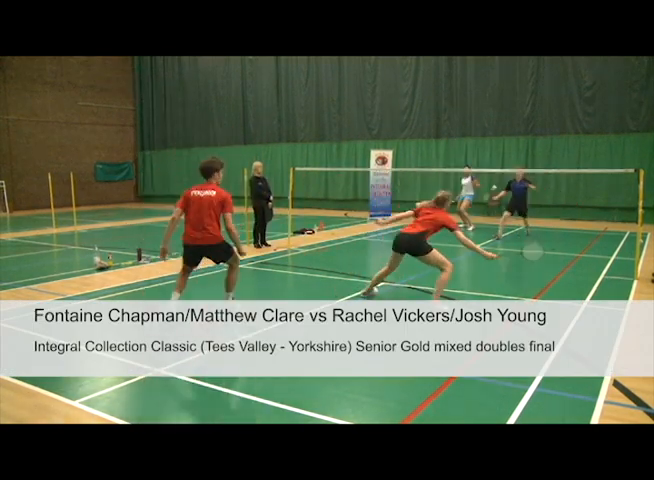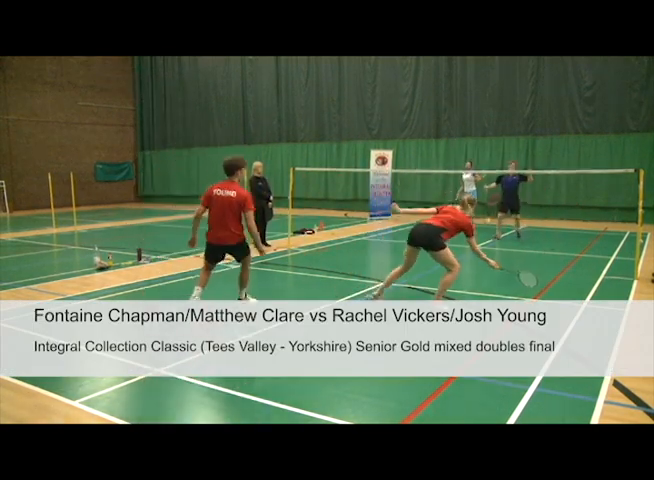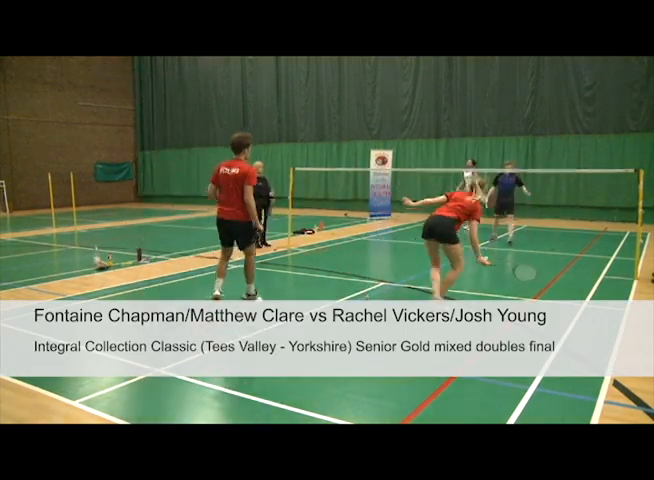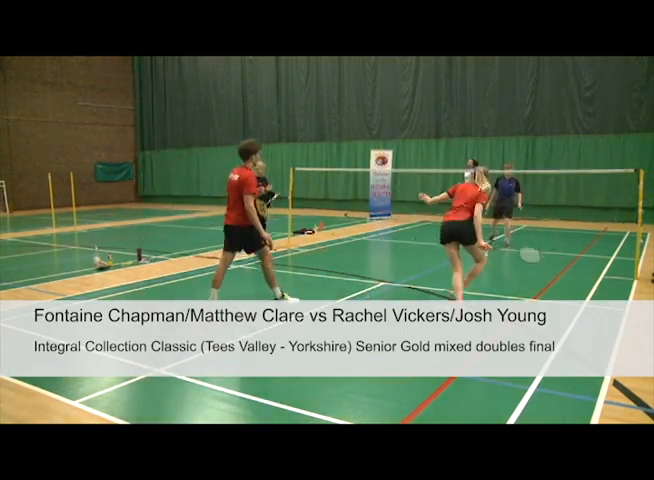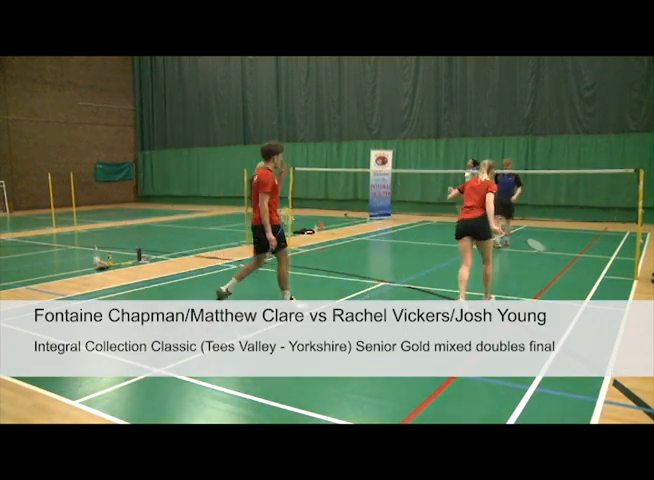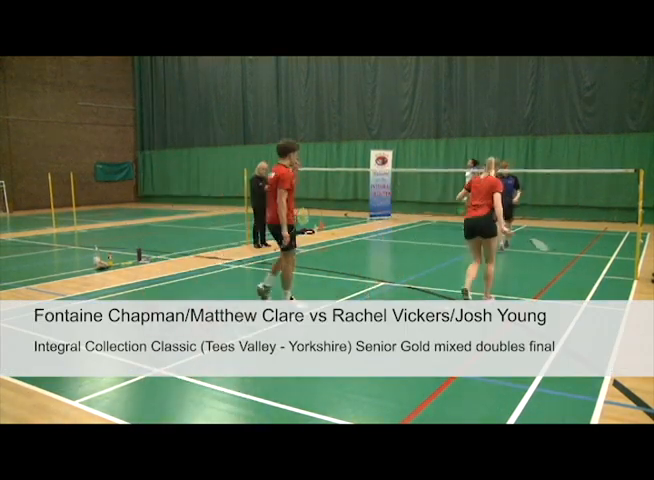
dt=0.2s
person 1, frame 1
left shoulder: (189, 193)
right shoulder: (223, 195)
left elbow: (174, 218)
right elbow: (229, 226)
left wrist: (165, 244)
right wrist: (240, 247)
left hip: (191, 242)
right hip: (213, 241)
left knee: (185, 271)
right knee: (234, 263)
right ankle: (229, 301)
person 1, frame 2
left shoulder: (212, 190)
right shoulder: (244, 195)
left elbow: (197, 214)
right elbow: (250, 224)
left wrist: (193, 235)
right wrist: (259, 245)
left hip: (213, 239)
right hip: (235, 240)
left knee: (207, 268)
right knee: (246, 262)
left ankle: (195, 298)
right ankle: (242, 297)
person 1, frame 3
left shoulder: (221, 167)
right shoulder: (248, 170)
left elbow: (210, 193)
right elbow: (248, 199)
right wrist: (257, 222)
left hip: (222, 218)
right hip: (241, 219)
left knee: (225, 255)
right knee: (250, 254)
left ankle: (217, 291)
right ankle: (250, 293)
person 1, frame 4
left shoulder: (234, 173)
right shoulder: (249, 177)
right elbow: (248, 206)
left wrist: (255, 191)
right wrist: (262, 231)
left hip: (230, 224)
right hip: (244, 225)
left knee: (225, 262)
right knee: (267, 258)
left ankle: (212, 301)
right ankle: (279, 296)
person 1, frame 5
left shoulder: (262, 174)
right shoulder: (268, 176)
right elbow: (263, 204)
right wrist: (269, 232)
left hip: (258, 224)
right hip: (269, 224)
left knee: (258, 261)
right knee: (284, 260)
left ankle: (226, 289)
right ankle: (287, 299)
person 1, frame 6
left shoulder: (275, 170)
right shoulder: (285, 173)
right elbow: (281, 201)
left wrist: (293, 171)
right wrist: (284, 229)
left hip: (272, 221)
right hip: (282, 222)
left knee: (286, 256)
right knee: (289, 259)
left ankle: (265, 286)
right ankle: (287, 299)
person 2, frame 1
left shoulder: (424, 208)
right shoulder: (446, 218)
left elbow: (401, 215)
right elbow: (463, 240)
left wrist: (384, 222)
right wrist: (484, 253)
left hip: (401, 238)
right hip: (415, 241)
left knee: (390, 267)
right knee: (447, 268)
left ankle: (368, 290)
person 2, frame 2
left shoulder: (448, 208)
right shoulder: (468, 222)
left elbow: (423, 210)
right elbow: (474, 247)
left wrist: (400, 210)
right wrist: (488, 260)
left hip: (417, 230)
right hip: (430, 236)
left knee: (405, 267)
right knee: (454, 269)
left ankle: (379, 292)
person 2, frame 3
left shoulder: (457, 193)
right shoulder: (477, 207)
left elbow: (432, 201)
right elbow: (473, 235)
left wrist: (412, 203)
right wrist: (479, 256)
left hip: (430, 222)
right hip: (445, 226)
left knee: (435, 265)
right knee: (458, 266)
left ankle: (436, 295)
right ankle: (438, 299)
person 2, frame 4
left shoulder: (460, 186)
right shoulder: (483, 193)
left elbow: (439, 199)
right elbow: (477, 215)
left wrist: (428, 200)
right wrist: (480, 240)
left hip: (446, 226)
right hip: (463, 226)
left knee: (457, 269)
right knee: (481, 260)
right ankle: (460, 289)
person 2, frame 5
left shoulder: (469, 183)
right shoulder: (491, 185)
left elbow: (450, 196)
right elbow: (489, 203)
left wrist: (451, 192)
right wrist: (493, 224)
left hip: (462, 223)
right hip: (479, 222)
left knee: (466, 264)
right knee: (487, 261)
left ankle: (462, 297)
right ankle: (487, 296)
person 2, frame 6
left shoulder: (474, 180)
right shoulder: (496, 182)
left elbow: (458, 198)
right elbow: (497, 204)
left wrist: (465, 193)
right wrist: (502, 225)
left hip: (469, 221)
right hip: (485, 220)
left knee: (476, 260)
right knee: (490, 261)
left ankle: (467, 287)
right ankle: (487, 296)
